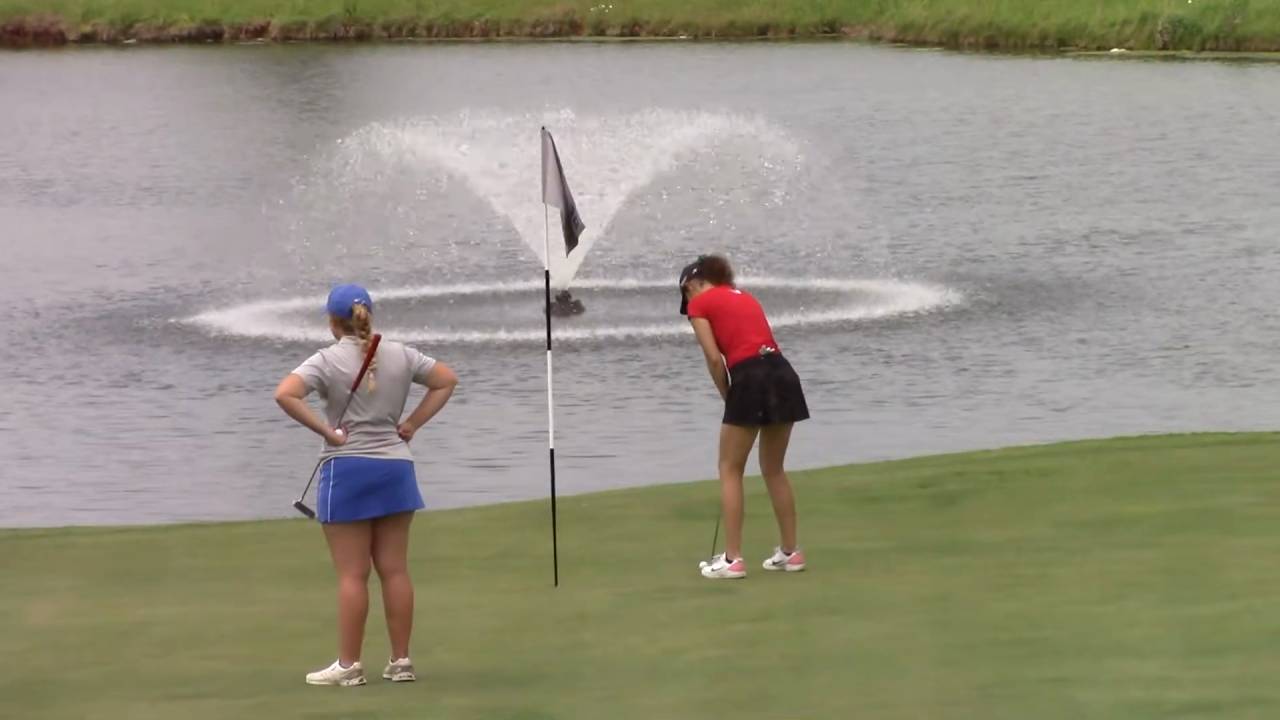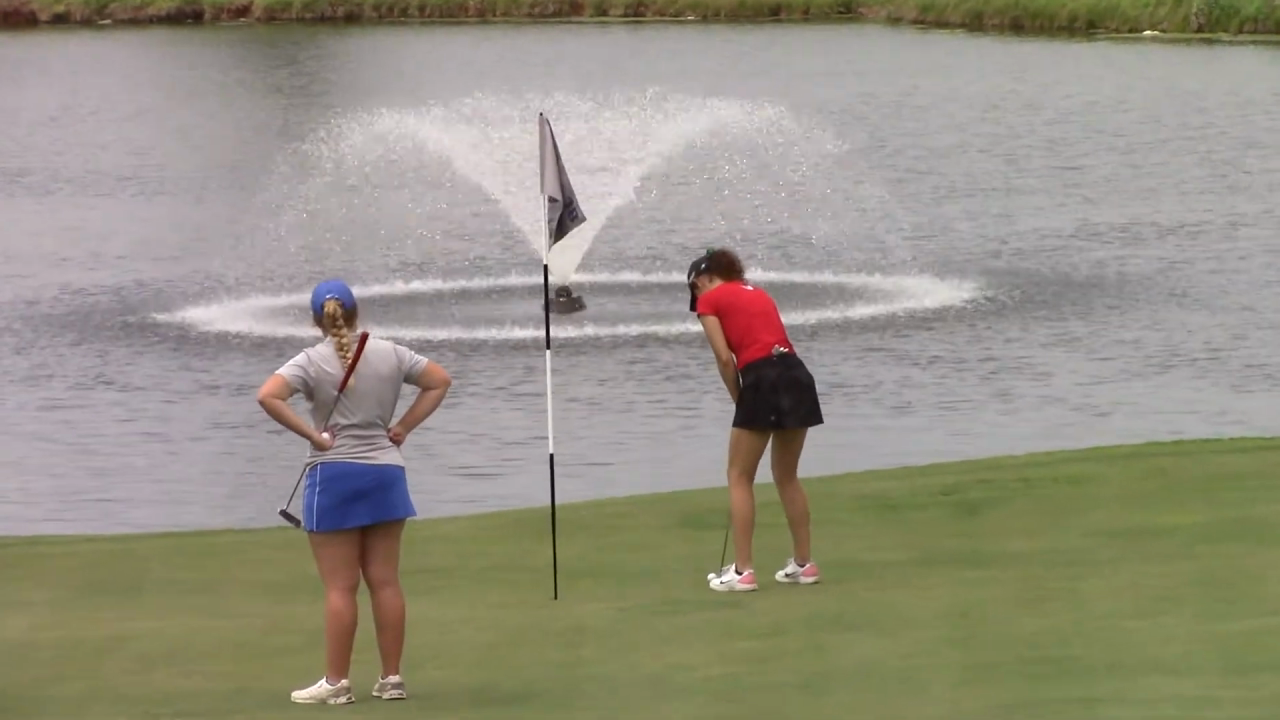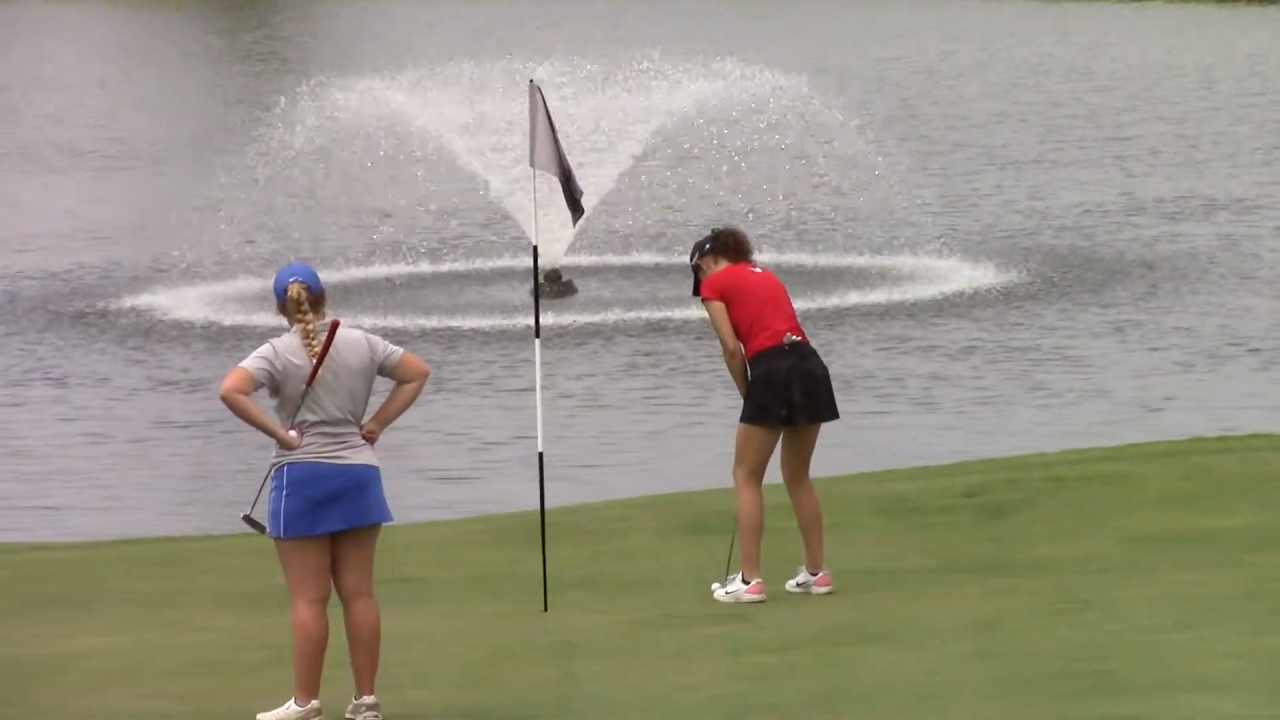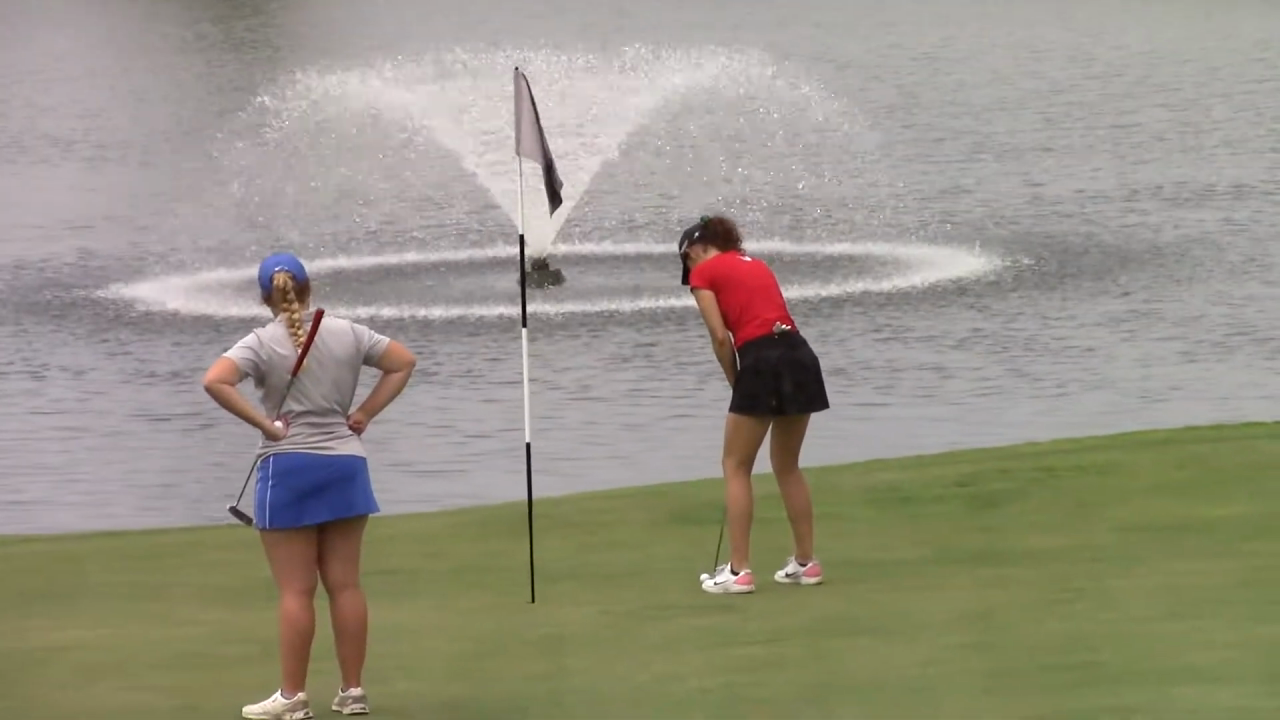
dt=0.7s
person 1, frame 1
left shoulder: (327, 360)
right shoulder: (400, 354)
left elbow: (285, 395)
right elbow: (448, 380)
left wrist: (327, 432)
right wrist: (413, 424)
left hip: (348, 470)
right hip: (396, 468)
left knee: (352, 575)
right knee: (394, 570)
left ankle: (349, 665)
right ankle: (401, 661)
person 1, frame 2
left shoulder: (312, 361)
right shoulder: (390, 353)
left elbow: (267, 396)
right elbow: (441, 380)
left wrist: (312, 436)
right wrist: (404, 426)
left hip: (335, 477)
right hip: (386, 474)
left knee: (340, 587)
right knee: (385, 582)
left ankle: (337, 682)
right ankle: (392, 678)
person 1, frame 3
left shoulder: (276, 353)
right shoulder: (362, 343)
left elbow: (230, 391)
right elbow: (418, 373)
left wrist: (278, 434)
right wrist: (378, 424)
left hip: (302, 479)
right hip: (358, 476)
left knee: (309, 600)
right knee: (358, 594)
person 1, frame 4
left shoulder: (262, 342)
right shoulder: (349, 333)
left elbow: (215, 382)
right elbow: (404, 362)
left wrist: (265, 425)
right wrist: (366, 413)
left hip: (289, 470)
right hip: (346, 466)
left knee: (296, 591)
right knee: (346, 585)
person 2, frame 1
left shoulder: (698, 303)
right shoulder: (744, 296)
left elbow: (714, 359)
left wrist: (728, 398)
right wrist: (734, 396)
left hip: (751, 380)
right hip: (783, 375)
left knee: (730, 470)
right knee: (773, 469)
left ankle: (732, 559)
right ankle: (790, 552)
person 2, frame 2
left shoulder: (708, 300)
right shoulder: (757, 293)
left elbow: (725, 359)
left wrist: (738, 400)
right wrist: (745, 399)
left hip: (763, 382)
right hip: (797, 376)
left knee: (739, 477)
right knee: (786, 476)
left ankle: (742, 571)
right ankle: (804, 563)
person 2, frame 3
left shoulder: (713, 284)
right shoulder: (766, 275)
left elbow: (732, 348)
left wrist: (746, 393)
right wrist: (753, 392)
left hip: (773, 373)
right hip: (810, 367)
left knee: (746, 477)
right knee: (798, 477)
left ankle: (750, 580)
right ankle: (816, 572)
person 2, frame 4
left shoulder: (702, 273)
right shoulder: (756, 264)
left elbow: (721, 338)
left wrist: (735, 382)
right wrist: (743, 382)
left hip: (762, 363)
right hip: (800, 356)
left knee: (735, 467)
right knee: (787, 466)
left ankle: (739, 570)
right ankle: (806, 562)
